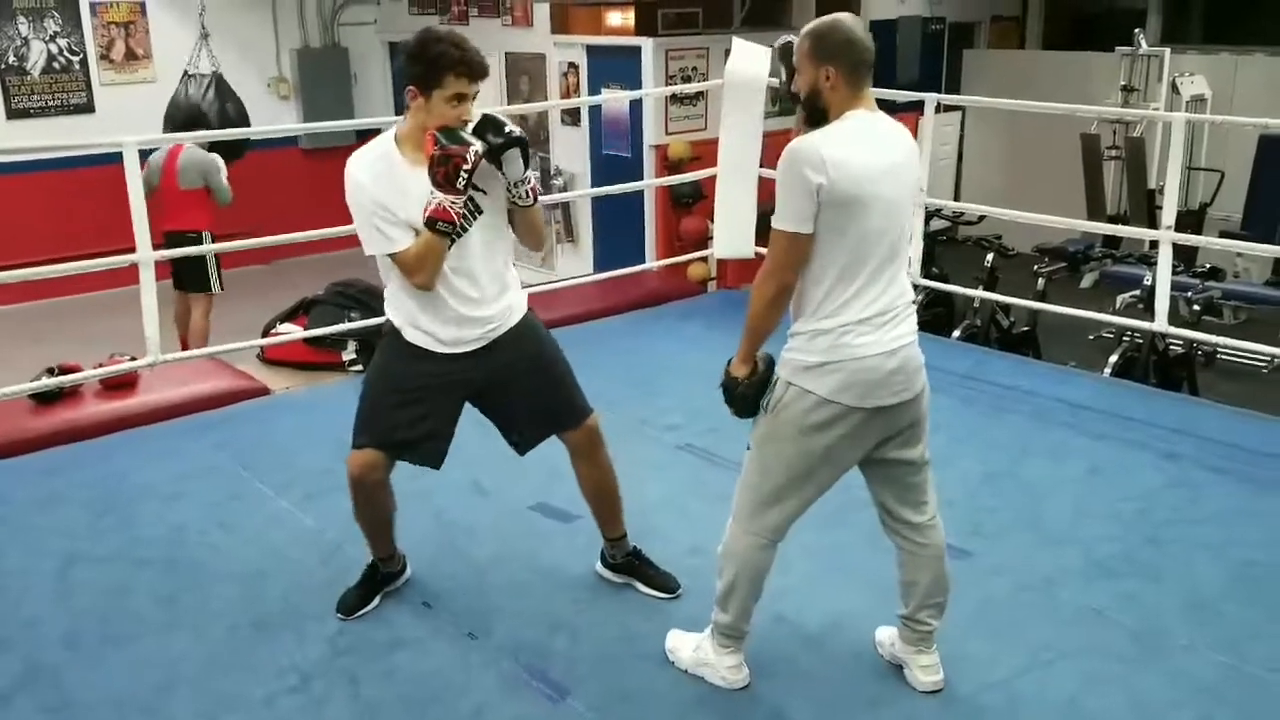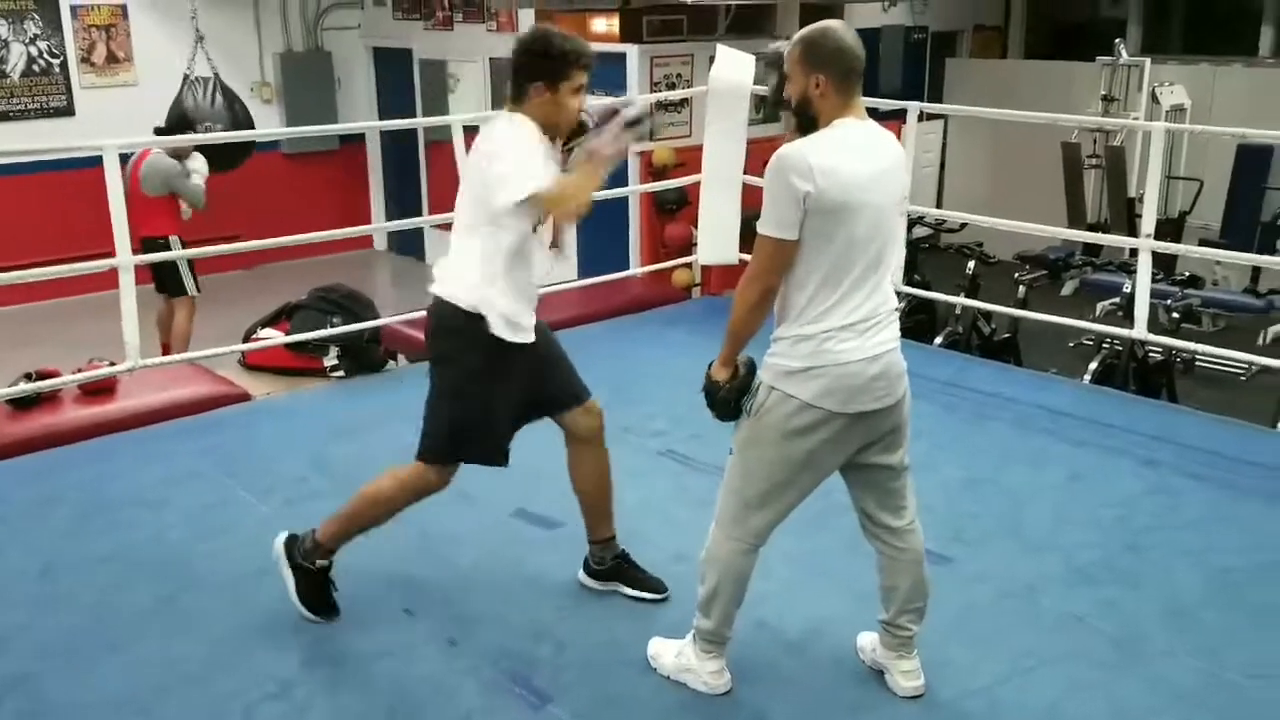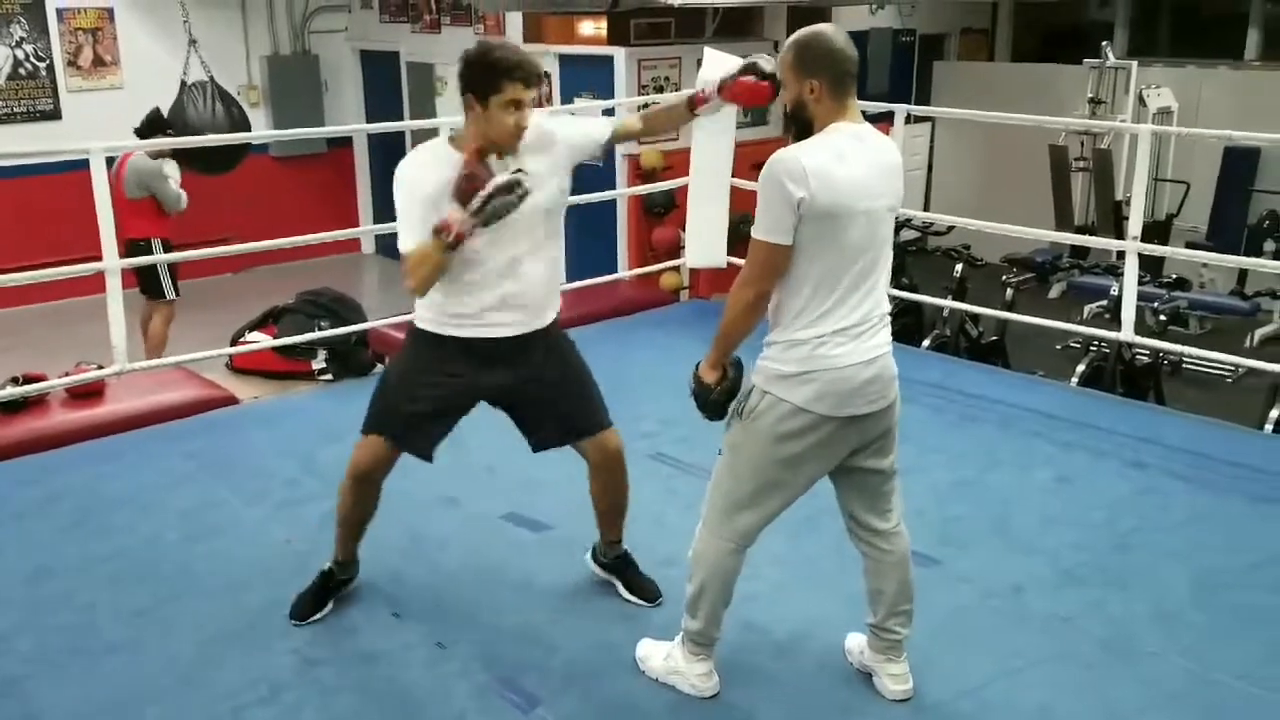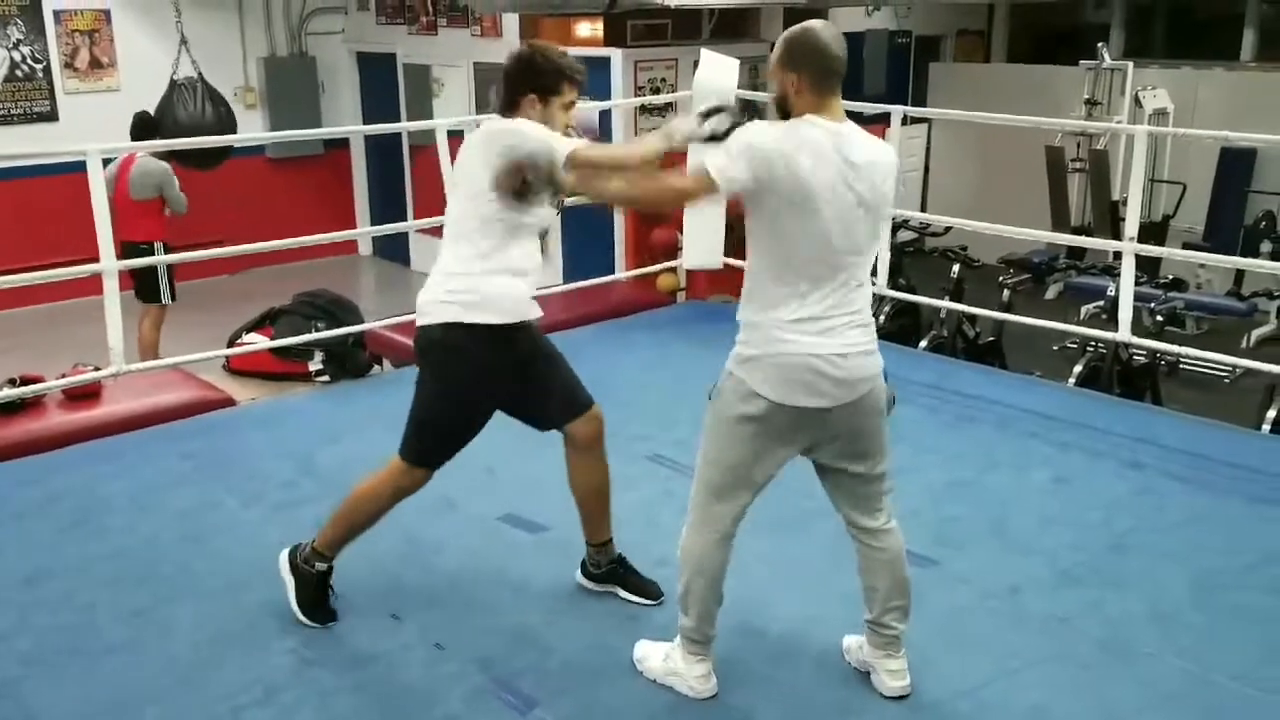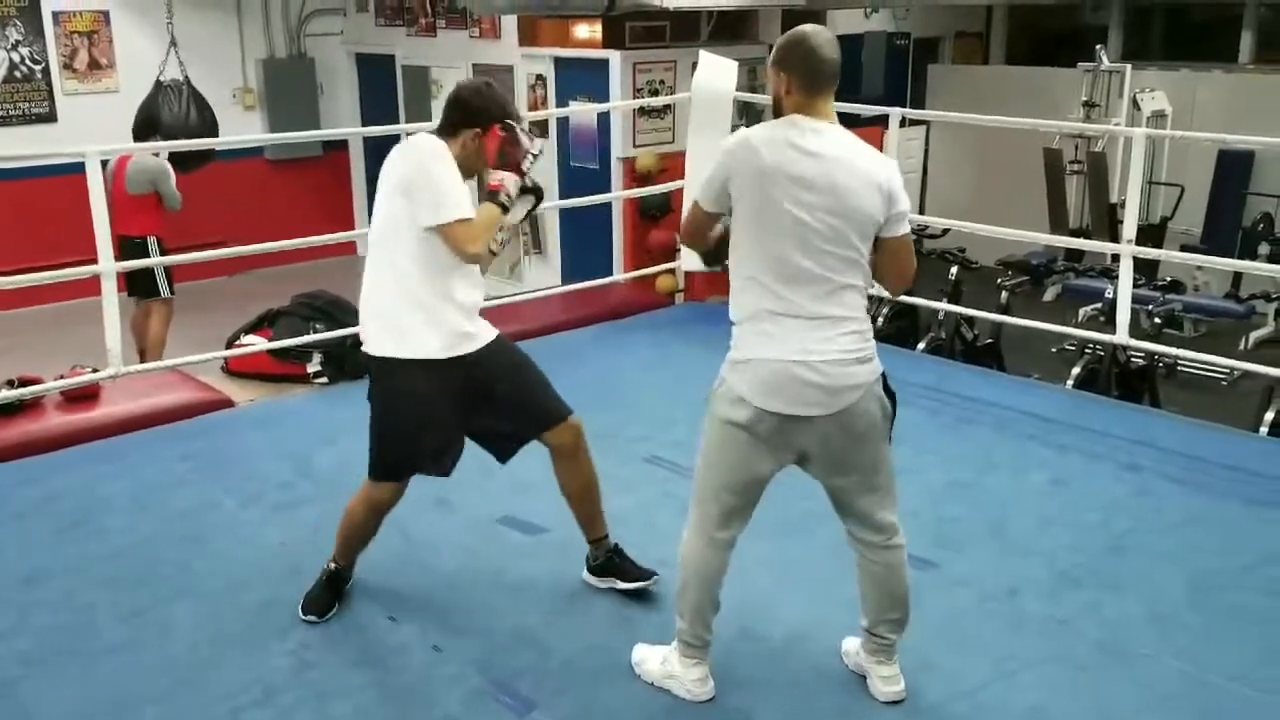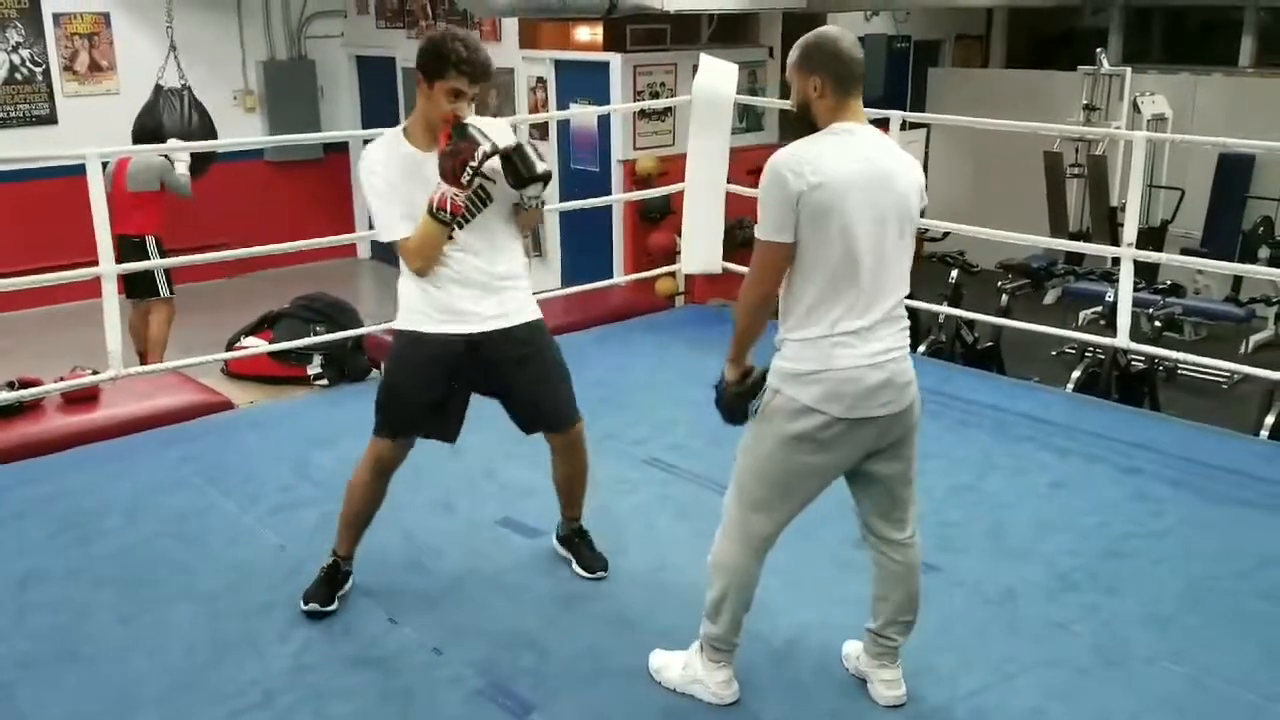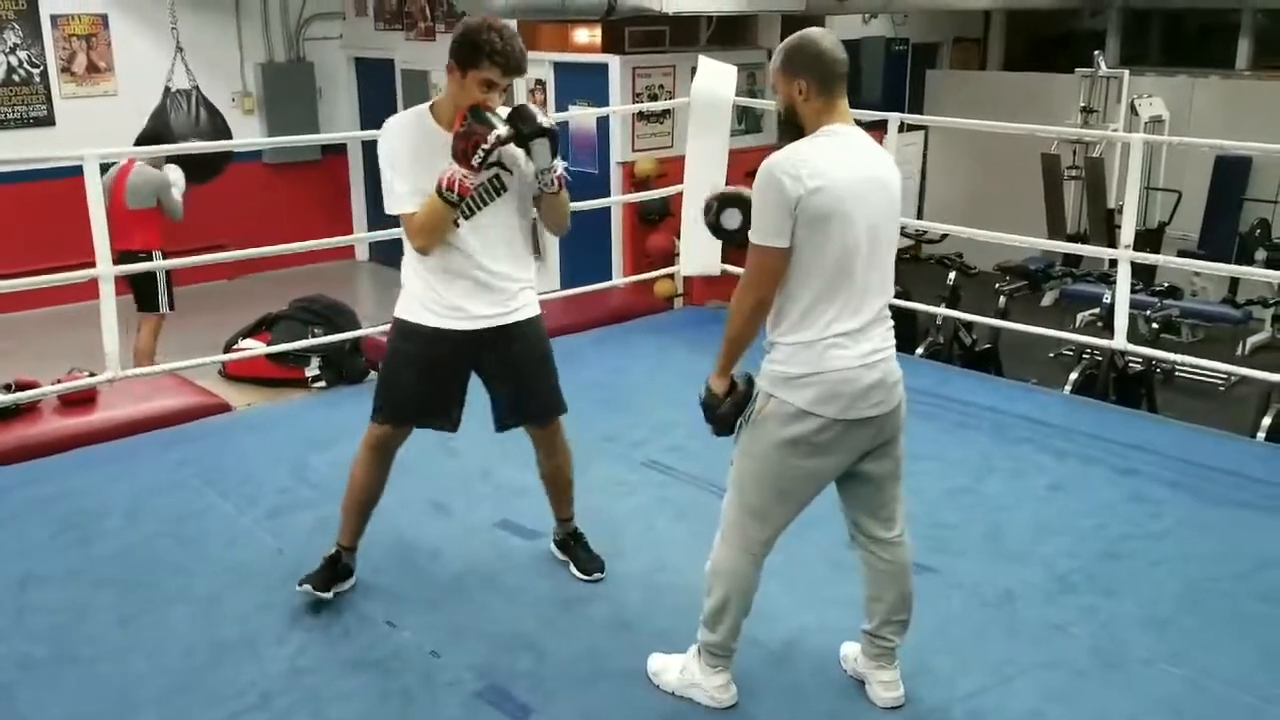
dt=0.4s
person 1, frame 1
left shoulder: (809, 154)
right shoulder: (902, 141)
left elbow: (778, 276)
left wrist: (745, 357)
right wrist: (809, 112)
left hip: (826, 377)
right hip: (900, 368)
left knee: (756, 517)
right knee: (914, 515)
left ankle: (723, 650)
right ankle: (919, 650)
person 1, frame 2
left shoulder: (796, 162)
right shoulder: (891, 150)
left elbow: (761, 280)
left wrist: (726, 360)
right wrist: (800, 119)
left hip: (808, 382)
right hip: (882, 374)
left knee: (738, 524)
right knee: (894, 520)
left ankle: (706, 657)
right ankle: (901, 656)
person 1, frame 3
left shoulder: (792, 167)
right shoulder: (886, 153)
left elbow: (755, 287)
left wrist: (716, 360)
right wrist: (796, 124)
left hip: (800, 387)
right hip: (874, 379)
left knee: (725, 524)
right knee: (880, 523)
left ankle: (694, 659)
right ankle: (889, 658)
person 1, frame 4
left shoulder: (767, 143)
right shoulder: (880, 157)
left elbow: (673, 191)
left wrist: (590, 184)
left hip: (771, 376)
right hip: (855, 373)
left knee: (710, 520)
right knee: (872, 518)
left ankle: (693, 659)
right ankle: (887, 656)
person 1, frame 5
left shoulder: (746, 149)
right shoulder: (878, 169)
left elbow: (693, 233)
right elbow: (900, 278)
left wrist: (725, 242)
left hip: (759, 382)
right hip: (848, 382)
left knee: (710, 526)
right knee: (877, 530)
left ankle: (689, 663)
right ankle: (883, 661)
person 1, frame 6
left shoulder: (794, 165)
right shoulder: (905, 165)
left elbow: (762, 284)
left wrist: (736, 360)
left hip: (813, 389)
right hip: (892, 384)
left knee: (745, 528)
right knee: (894, 532)
left ankle: (712, 665)
right ankle: (883, 664)
person 1, frame 7
left shoulder: (787, 168)
right shoulder: (882, 163)
left elbow: (757, 290)
left wrist: (723, 372)
right wrist: (755, 222)
left hip: (805, 393)
right hip: (880, 384)
left knee: (743, 535)
right knee: (883, 531)
left ankle: (710, 670)
right ankle: (881, 665)
person 2, frame 1
left shoulder: (486, 144)
right shoulder: (368, 169)
left elbow: (536, 242)
right elbow: (420, 275)
left wrist: (518, 172)
right wrist: (447, 197)
left hip: (505, 328)
right hip: (422, 344)
left knee: (585, 433)
right knee: (365, 466)
left ankle: (618, 553)
right ankle: (386, 565)
person 2, frame 2
left shoulder: (530, 139)
right shoulder: (510, 137)
left elbow: (552, 214)
right elbow: (562, 206)
left wrist: (603, 147)
right wrist: (605, 149)
left hip: (509, 319)
right hip: (473, 323)
left knee: (586, 423)
right knee: (436, 471)
left ankle: (605, 557)
right ankle: (312, 551)
person 2, frame 3
left shoulder: (551, 133)
right shoulder: (420, 170)
left elbow: (644, 125)
right elbow: (419, 279)
left wrist: (714, 93)
right wrist: (465, 215)
left hip: (532, 335)
right hip: (445, 337)
left knee: (606, 447)
right knee: (370, 458)
left ankle: (611, 554)
right ankle: (341, 567)
person 2, frame 4
left shoulder: (515, 153)
right shoulder: (501, 134)
right elbow: (612, 159)
left wrist: (546, 177)
right wrist: (685, 130)
left hip: (507, 323)
right hip: (462, 328)
left knee: (586, 429)
right knee: (414, 469)
left ankle: (602, 561)
right ankle: (311, 558)
person 2, frame 5
left shoulder: (455, 176)
right shoulder: (423, 153)
right elbow: (474, 247)
left wrist: (508, 203)
right wrist: (501, 183)
left hip: (472, 342)
right hip: (408, 353)
left knee: (566, 436)
right knee: (383, 489)
left ankle: (603, 556)
right ankle: (337, 571)
person 2, frame 6
left shoulder: (494, 135)
right shoulder: (382, 159)
left elbow: (531, 227)
right elbow: (419, 259)
left wrist: (532, 190)
right wrist: (450, 193)
left hip: (512, 319)
right hip: (430, 327)
left knee: (567, 432)
right knee: (383, 452)
left ankle: (571, 531)
right ankle: (339, 565)
person 2, frame 7
left shoulder: (516, 127)
right shoulder: (402, 133)
left elbow: (558, 224)
right elbow: (421, 237)
left wrist: (545, 161)
right wrist: (459, 172)
left hip: (511, 312)
right hip: (430, 317)
left knee: (548, 428)
right knee: (382, 437)
left ankle: (567, 533)
right ankle: (343, 557)
person 3, frame 1
left shoulder: (156, 158)
right shoulder: (202, 159)
left elbow: (144, 192)
right elbow: (225, 198)
right wrist: (220, 176)
left hip: (170, 236)
right hip: (196, 236)
left knee: (184, 295)
right knee: (201, 302)
left ankle: (186, 350)
person 3, frame 2
left shoulder: (139, 159)
right shoulder: (168, 167)
right elbow: (198, 201)
right wrist: (197, 175)
left hip: (149, 240)
right hip: (167, 241)
left knee: (169, 300)
right knee: (185, 306)
left ankle: (167, 355)
person 3, frame 3
left shoulder: (124, 162)
right shoulder: (149, 168)
right elbow: (174, 205)
right wrist: (172, 180)
left hip: (134, 243)
right hip: (152, 244)
left knee: (152, 305)
right knee: (164, 310)
left ankle: (152, 360)
person 3, frame 4
left shoulder: (114, 168)
right shoulder: (158, 169)
left elbow: (116, 206)
right elbow: (181, 207)
right wrist: (171, 189)
left hip: (128, 245)
right hip: (150, 247)
left knee: (150, 308)
right knee: (155, 313)
left ankle: (151, 361)
person 3, frame 5
left shoulder: (115, 163)
right shoulder: (154, 165)
right elbow: (175, 204)
right wrist: (170, 179)
left hip: (125, 242)
right hip: (146, 243)
left knee: (142, 304)
right knee: (161, 308)
left ankle: (145, 362)
person 3, frame 6
left shoulder: (115, 165)
right shoulder: (156, 163)
right elbow: (185, 190)
right wrist: (182, 163)
left hip: (124, 242)
right hip: (144, 242)
left knee: (139, 306)
right knee: (163, 308)
left ankle: (145, 364)
person 3, frame 7
left shoulder: (112, 174)
right shoulder: (156, 177)
right elbow: (176, 215)
right wrist: (176, 189)
left hip: (124, 254)
right hip: (148, 255)
left knee: (146, 314)
right knee: (152, 321)
left ankle: (144, 366)
